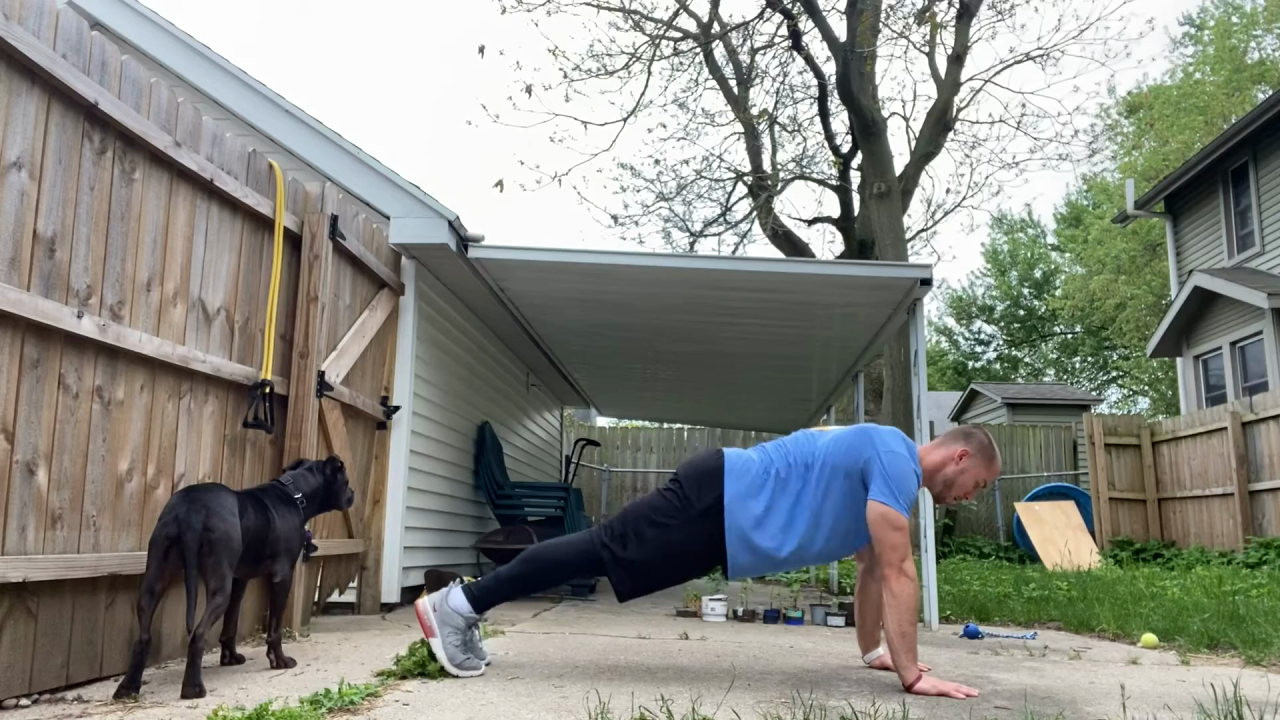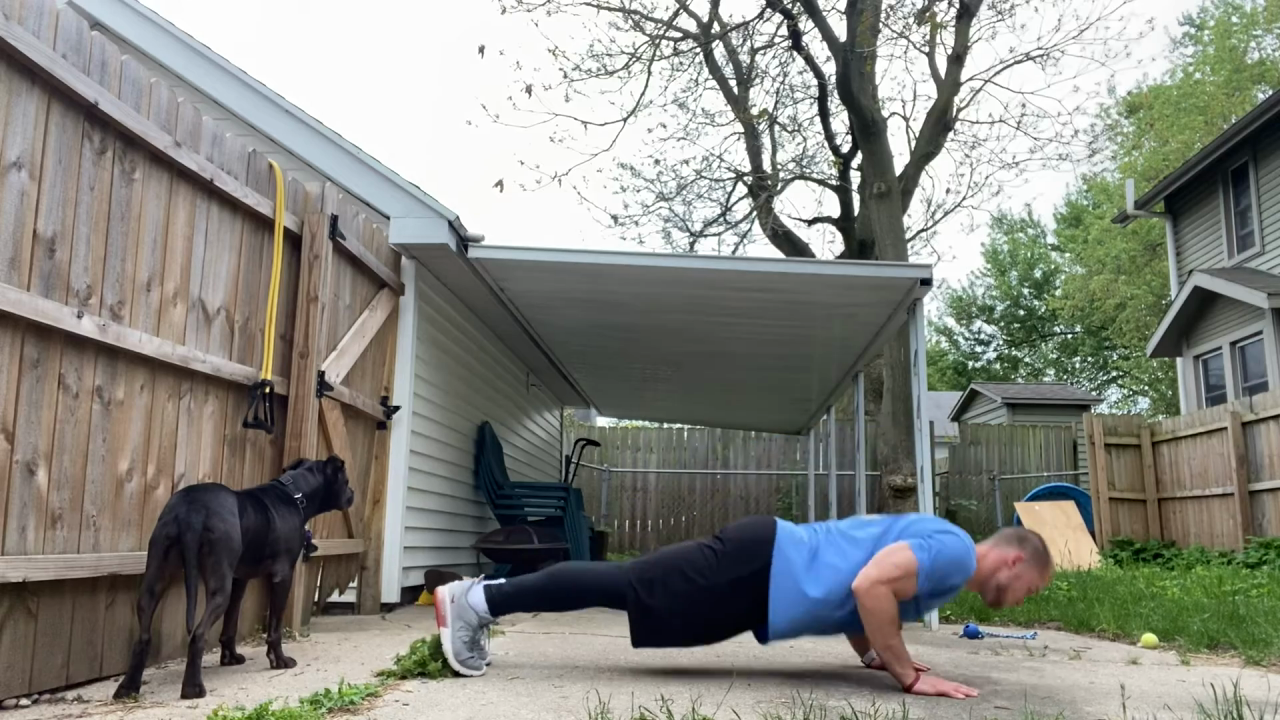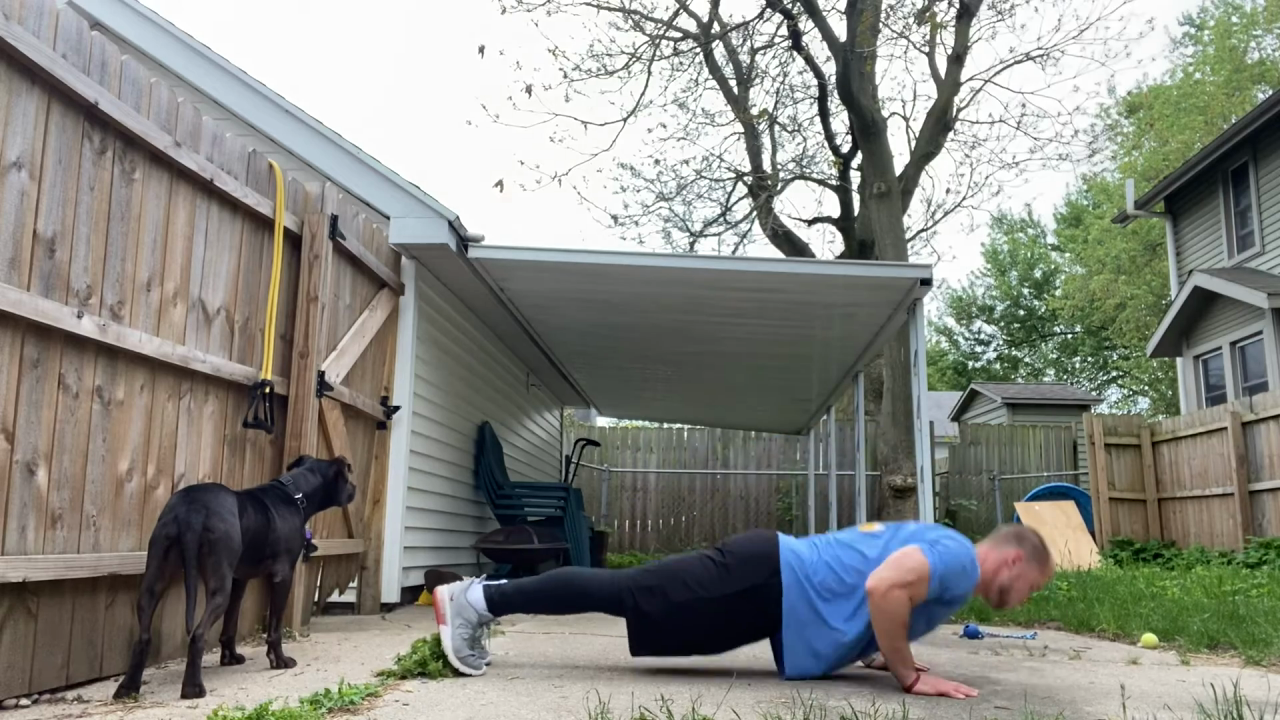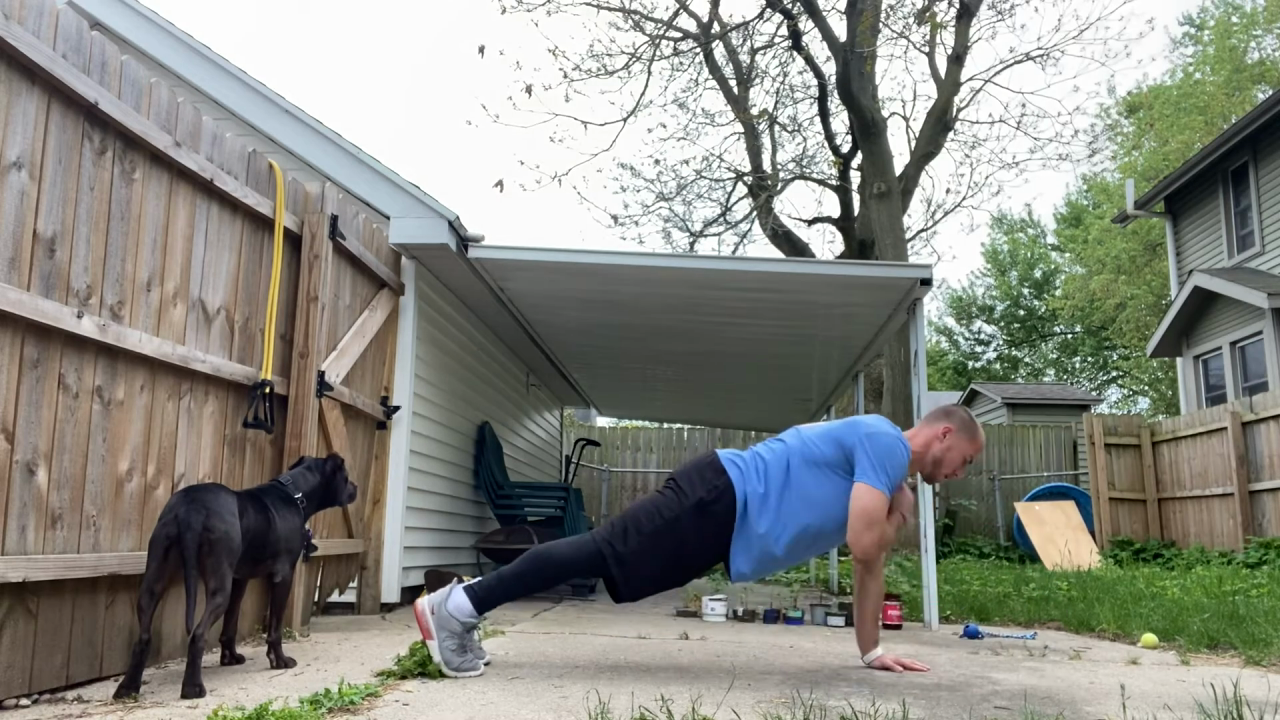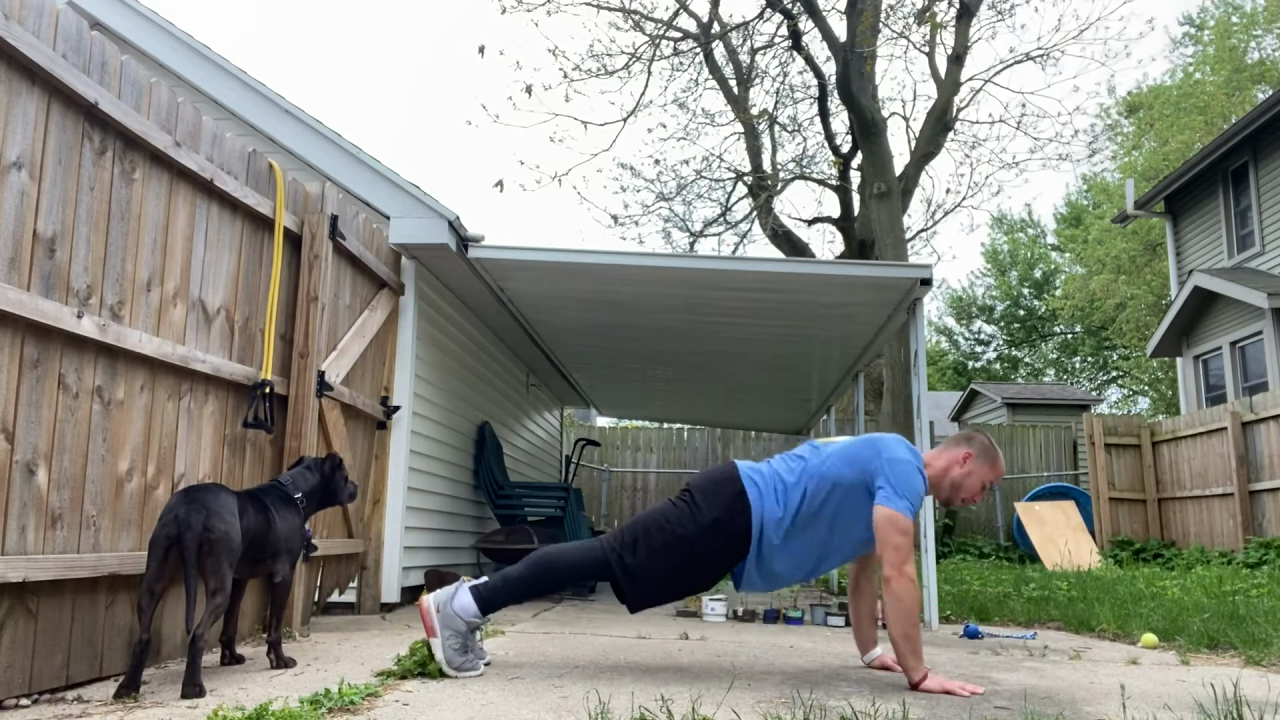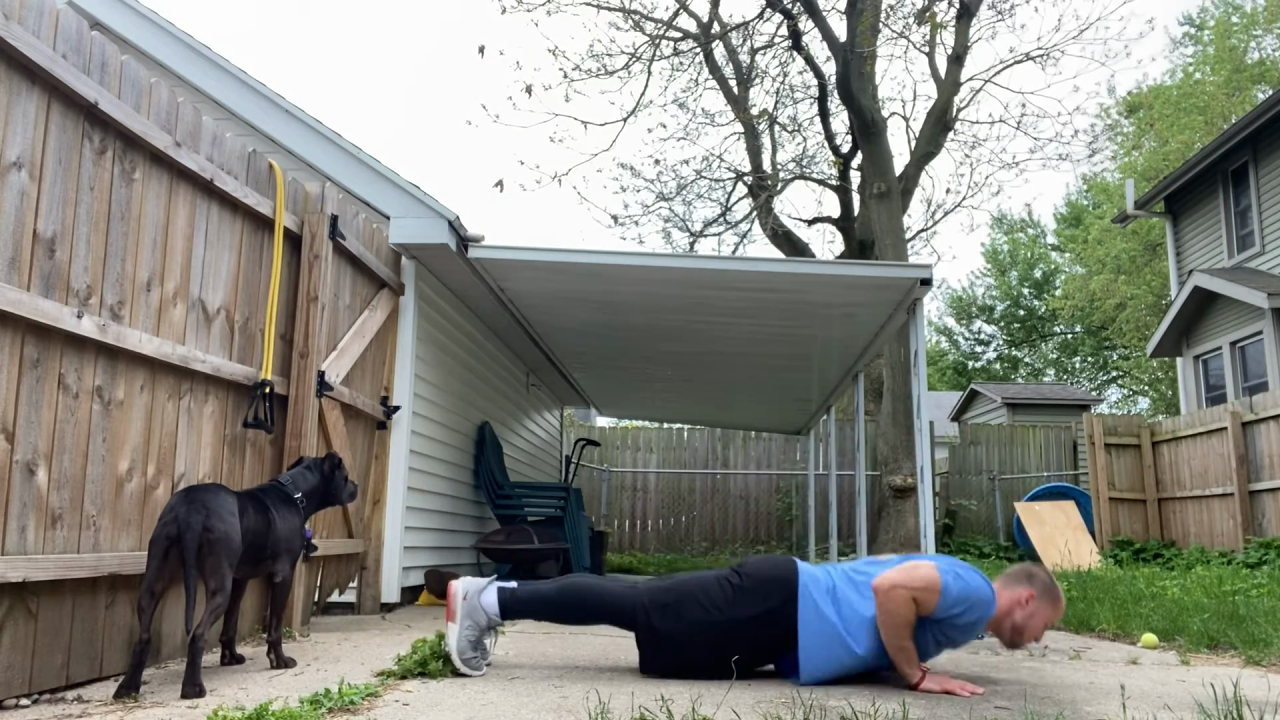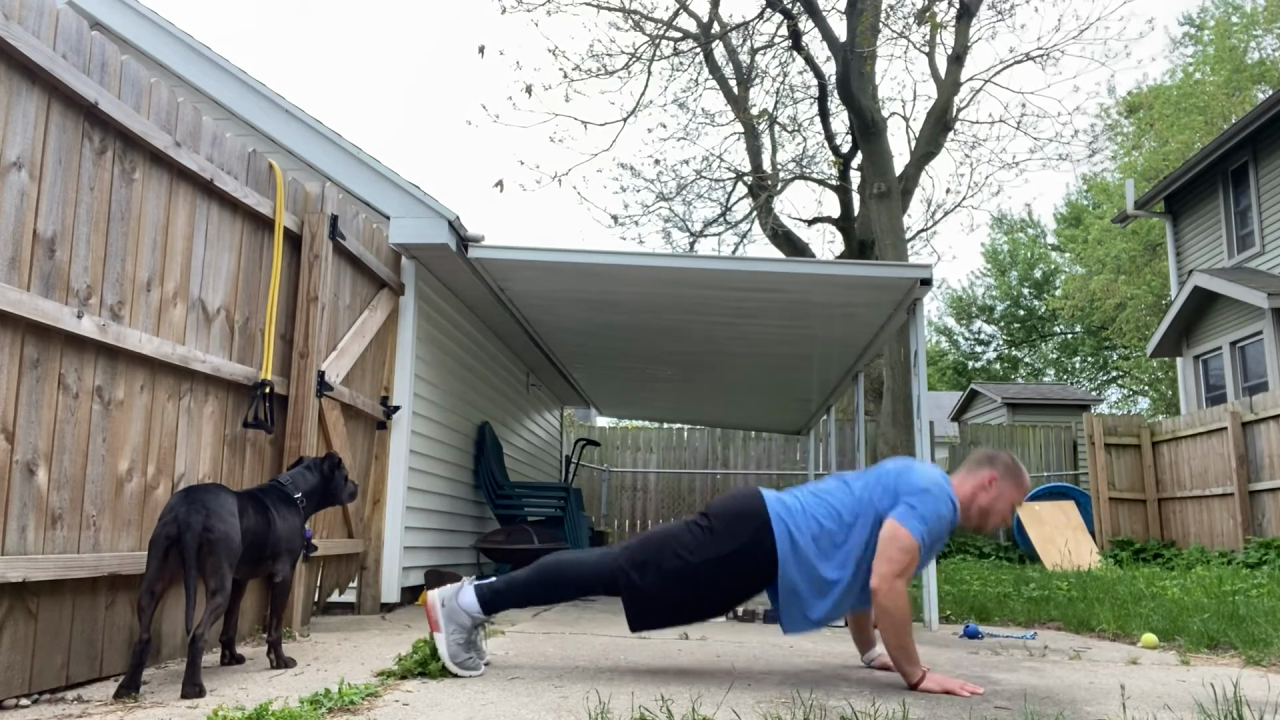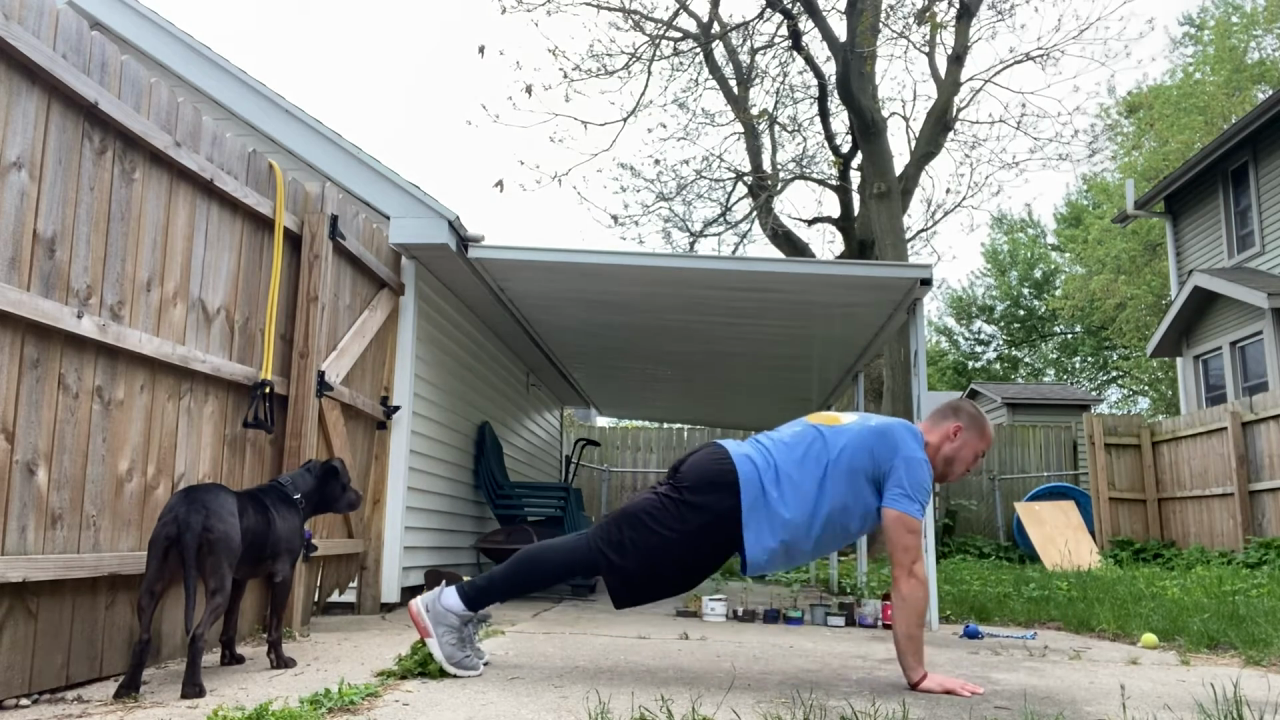
dt=0.5s
person 1, frame 1
left shoulder: (886, 464)
right shoulder: (896, 459)
left elbow: (871, 568)
right elbow: (897, 574)
left wrist: (873, 650)
right wrist: (912, 675)
left hip: (728, 509)
right hip: (720, 500)
left knee: (598, 552)
right knee: (600, 551)
left ankle: (467, 599)
right ankle: (456, 603)
person 1, frame 2
left shoulder: (937, 540)
right shoulder: (955, 553)
right elbow: (869, 586)
left wrist: (873, 653)
right wrist: (909, 674)
left hip: (770, 562)
right hip: (763, 570)
left knee: (622, 583)
right knee: (625, 588)
left ankle: (485, 594)
right ankle: (475, 598)
person 1, frame 3
left shoulder: (935, 544)
right shoulder: (955, 561)
right elbow: (879, 590)
left wrist: (872, 652)
right wrist: (908, 673)
left hip: (773, 574)
right hip: (766, 583)
left knee: (623, 587)
right knee: (624, 592)
left ankle: (485, 593)
right ankle: (474, 597)
person 1, frame 4
left shoulder: (879, 455)
right shoulder: (886, 442)
left elbow: (866, 562)
right elbow: (865, 547)
left wrist: (871, 650)
right wrist: (898, 517)
left hip: (723, 508)
right hip: (718, 498)
left knee: (596, 554)
right knee: (602, 554)
left ankle: (462, 604)
right ankle: (456, 606)
person 1, frame 5
left shoulder: (890, 469)
right shoulder: (906, 468)
left elbow: (866, 568)
right elbow: (897, 575)
left wrist: (870, 650)
right wrist: (918, 672)
left hip: (738, 517)
right hip: (733, 511)
left knee: (603, 559)
right knee: (608, 559)
left ankle: (468, 601)
right ankle: (462, 603)
person 1, frame 6
left shoulder: (953, 578)
right shoulder: (976, 593)
right elbow: (892, 590)
left wrist: (883, 656)
right wrist: (915, 672)
left hip: (789, 597)
right hip: (781, 609)
left knee: (634, 601)
right knee: (637, 608)
left ankle: (493, 594)
right ankle: (486, 599)
person 1, frame 7
left shoulder: (915, 483)
right shoulder: (932, 497)
left elbow: (864, 577)
right elbow: (883, 584)
left wrist: (870, 649)
right wrist: (913, 671)
left hip: (756, 531)
right hip: (756, 540)
left knee: (614, 568)
right knee: (618, 572)
left ankle: (471, 598)
right ankle: (465, 603)
person 1, frame 8
left shoulder: (878, 436)
right shoulder: (910, 454)
left elbow: (823, 495)
right elbow: (908, 573)
left wrist: (906, 497)
right wrist: (917, 673)
left hip: (721, 476)
right hip: (728, 498)
left knee: (594, 550)
right knee: (601, 554)
left ankle: (458, 606)
right ankle: (451, 603)
